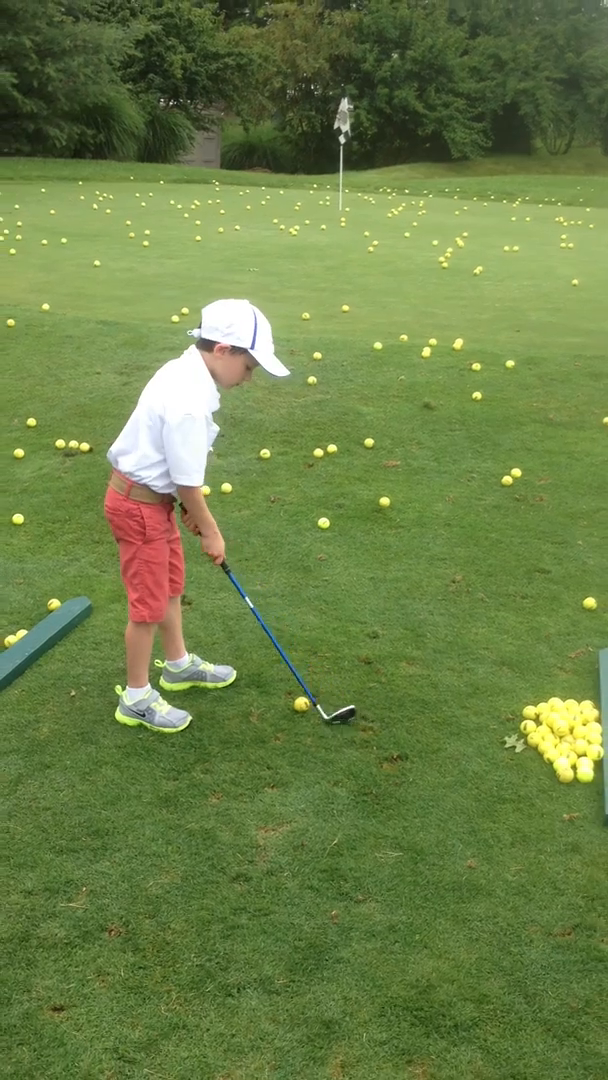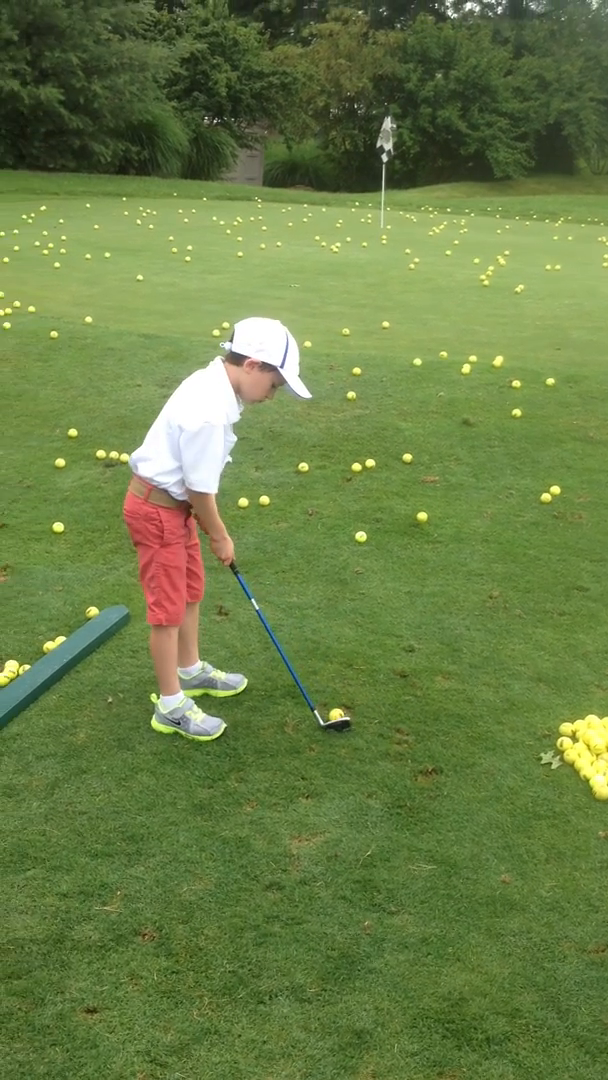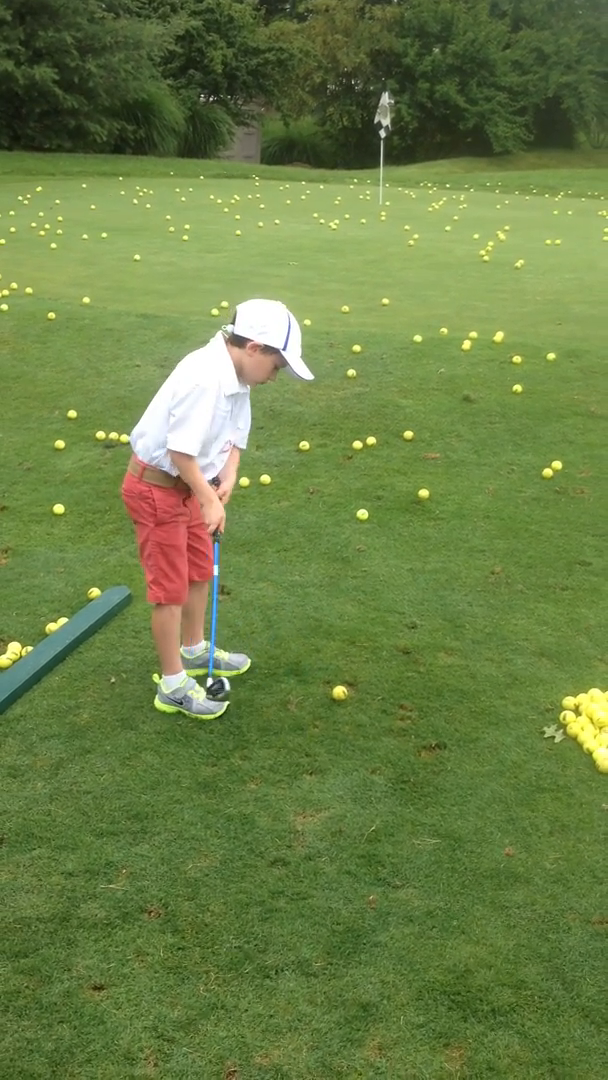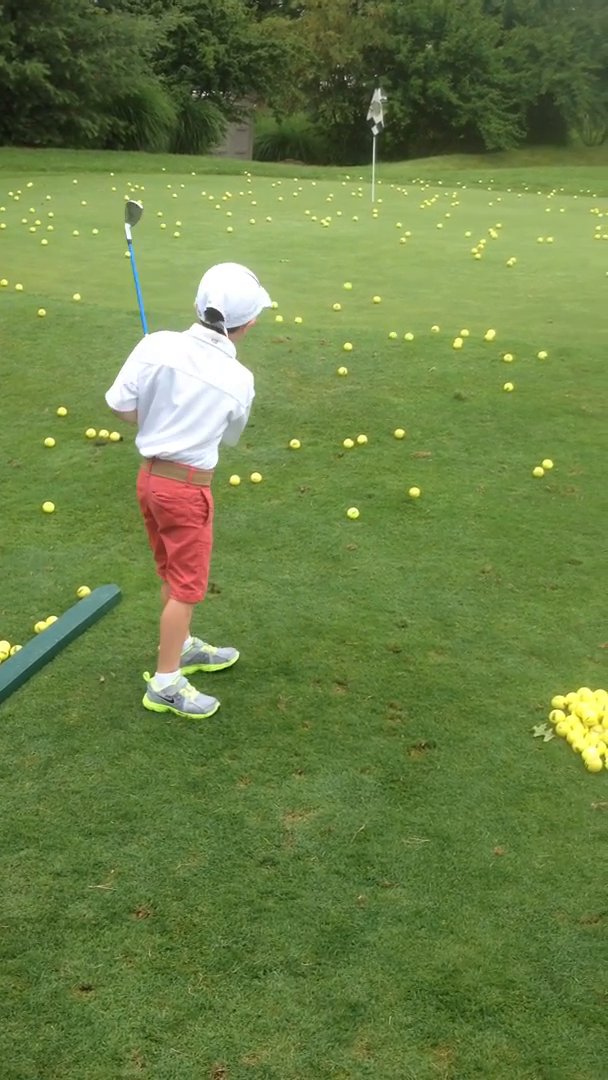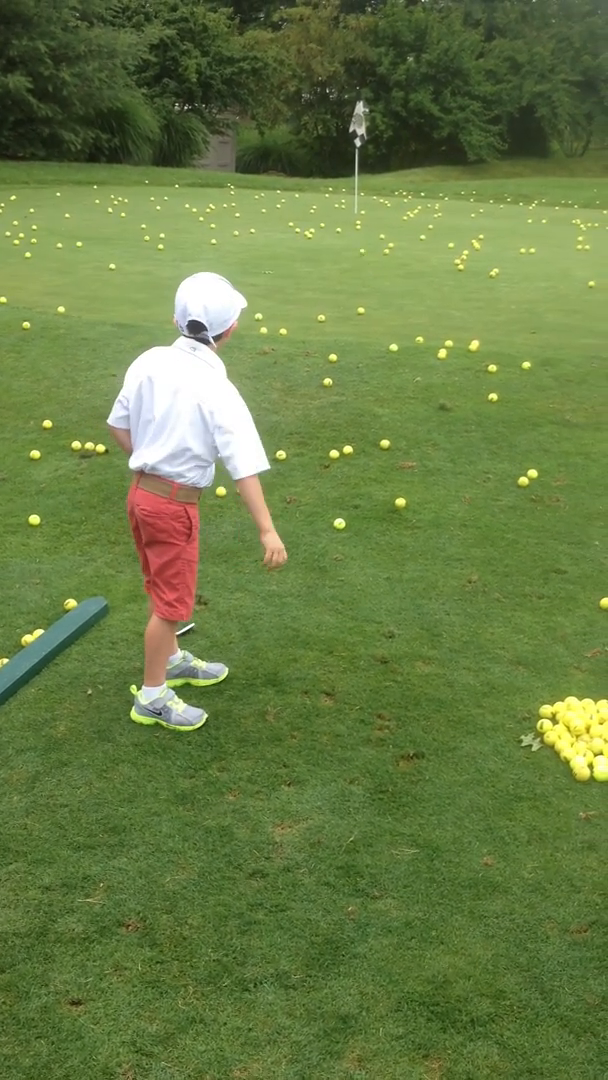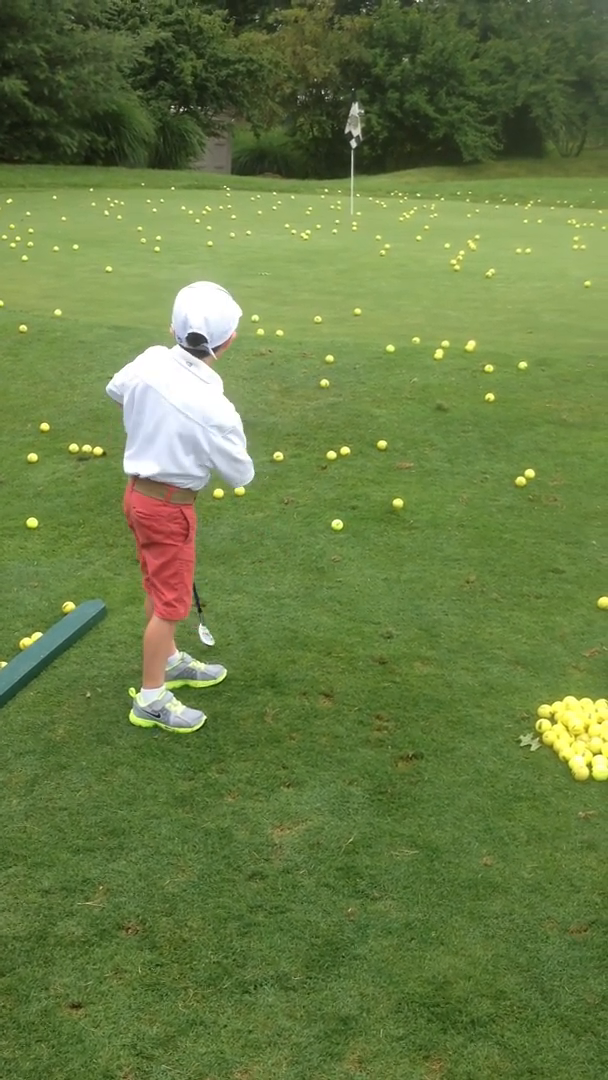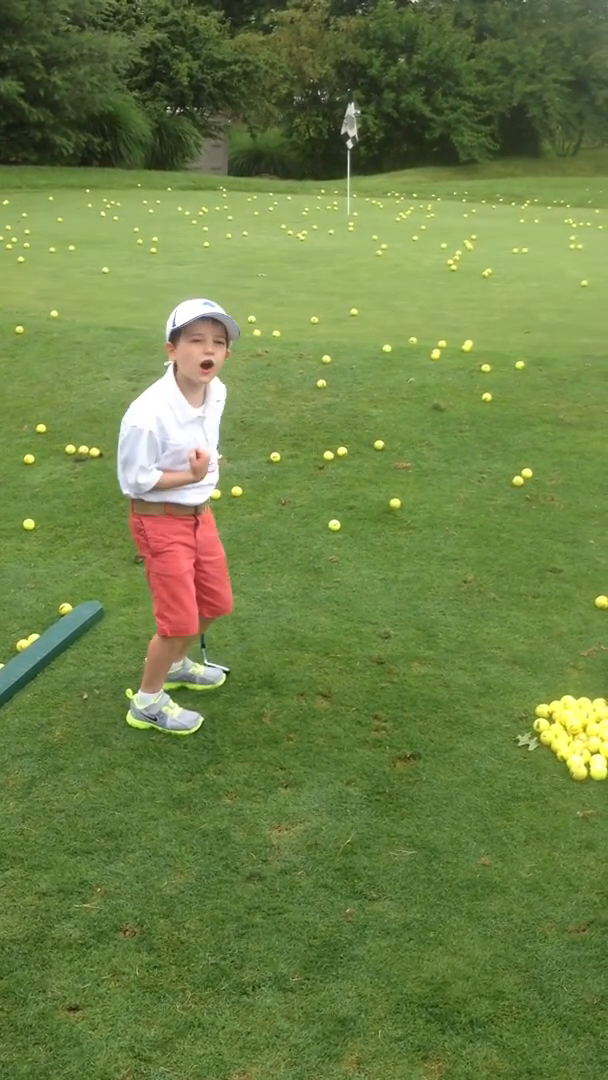
dt=0.7s
person 1, frame 1
left shoulder: (184, 371)
right shoulder: (187, 402)
right elbow: (186, 481)
left wrist: (193, 508)
right wrist: (210, 532)
left hip: (153, 494)
right hip: (138, 503)
left knee: (170, 585)
right knee: (148, 601)
left ankle: (179, 664)
right ankle: (135, 698)
person 1, frame 2
left shoulder: (212, 383)
right shoulder: (209, 412)
right elbow: (199, 488)
left wrist: (210, 516)
right wrist: (220, 537)
left hip: (174, 501)
right hip: (155, 508)
left knee: (190, 592)
right knee: (168, 606)
left ankle: (190, 671)
right ankle: (170, 705)
person 1, frame 3
left shoulder: (231, 376)
right shoulder: (206, 380)
left elbow: (231, 441)
right elbow: (181, 452)
left wrist: (226, 482)
right wrist: (208, 502)
left hip: (176, 484)
right hip: (154, 487)
left knee: (199, 568)
right knee: (170, 585)
left ankle: (195, 650)
right ankle: (173, 684)
person 1, frame 4
left shoulder: (157, 346)
right shoulder: (239, 381)
left elbow: (120, 404)
left hip: (150, 475)
right hip: (186, 487)
left knee: (173, 572)
right knee: (186, 583)
left ankle: (181, 647)
right ankle: (164, 683)
person 1, frame 5
left shoulder: (148, 362)
right shoulder: (216, 391)
left elbow: (118, 426)
right elbow: (244, 467)
right wrist: (267, 530)
left hip: (141, 491)
right hip: (174, 503)
left knee: (162, 588)
right knee: (170, 600)
left ankle: (171, 660)
right ankle: (151, 696)
person 1, frame 6
left shoulder: (149, 362)
right shoulder: (213, 409)
left elbow: (116, 390)
right elbow: (241, 475)
right wrist: (225, 447)
left hip: (138, 491)
right hip: (169, 506)
left knee: (161, 589)
right knee: (169, 600)
left ankle: (168, 661)
right ankle: (150, 698)
person 1, frame 7
left shoulder: (215, 392)
right shoulder: (148, 414)
right elbow: (134, 481)
right wrist: (187, 477)
left hip: (200, 514)
right hip: (160, 523)
left knee: (216, 603)
right knee: (180, 621)
left ankle: (175, 664)
right ankle: (147, 701)
